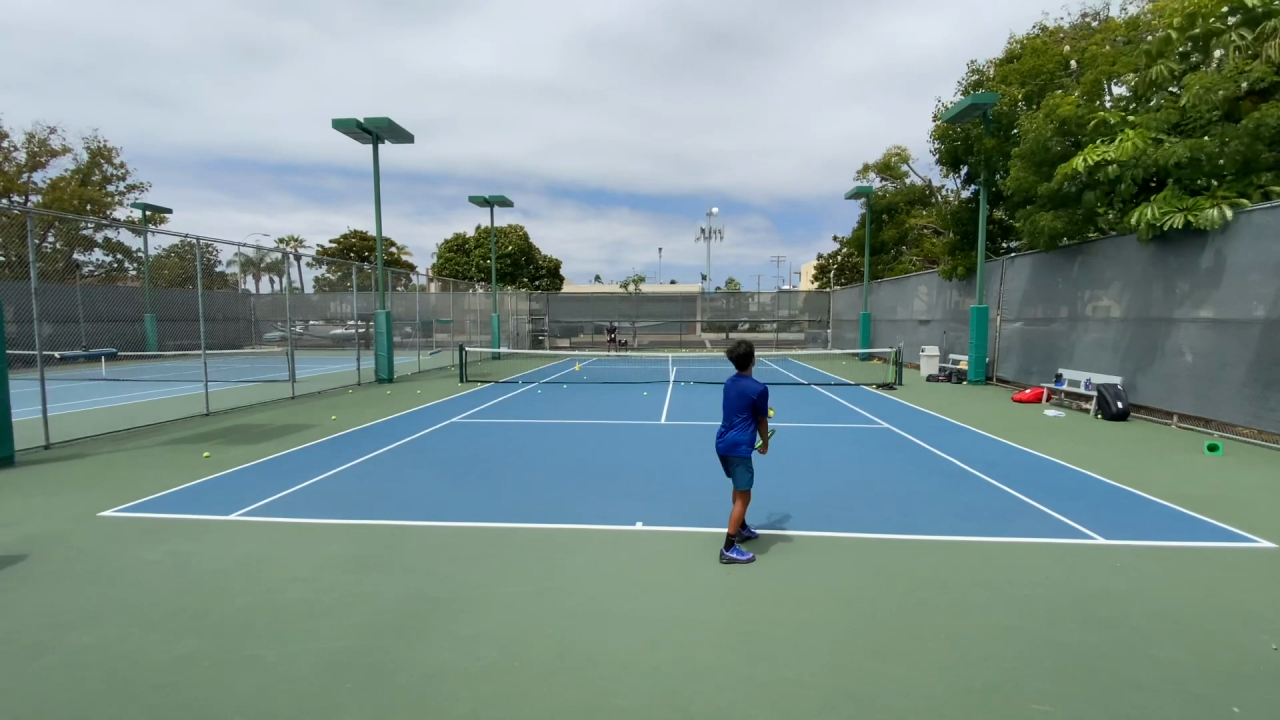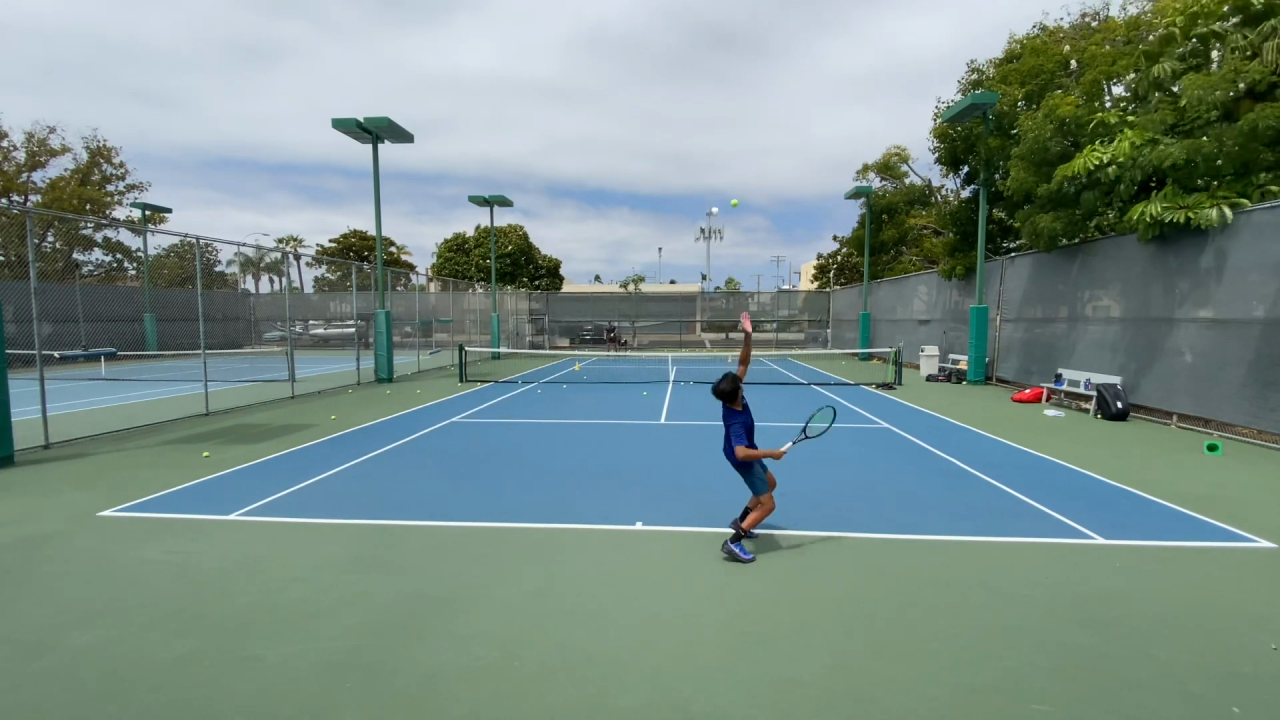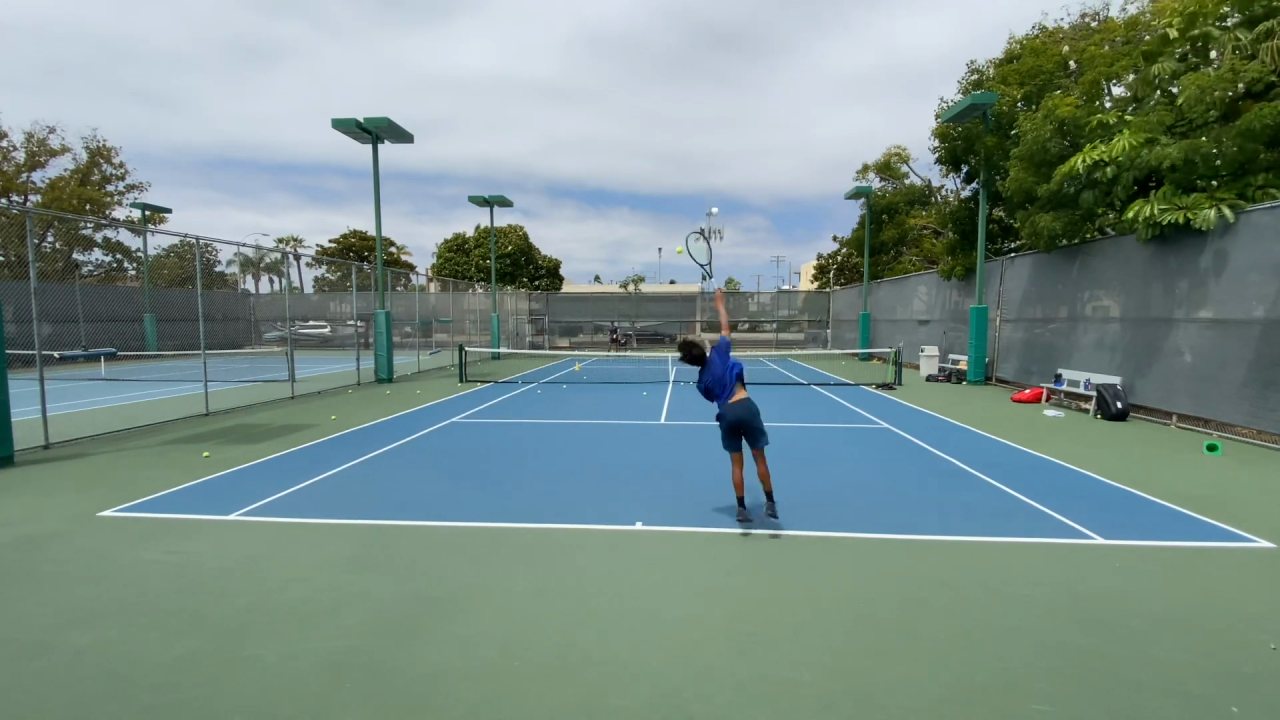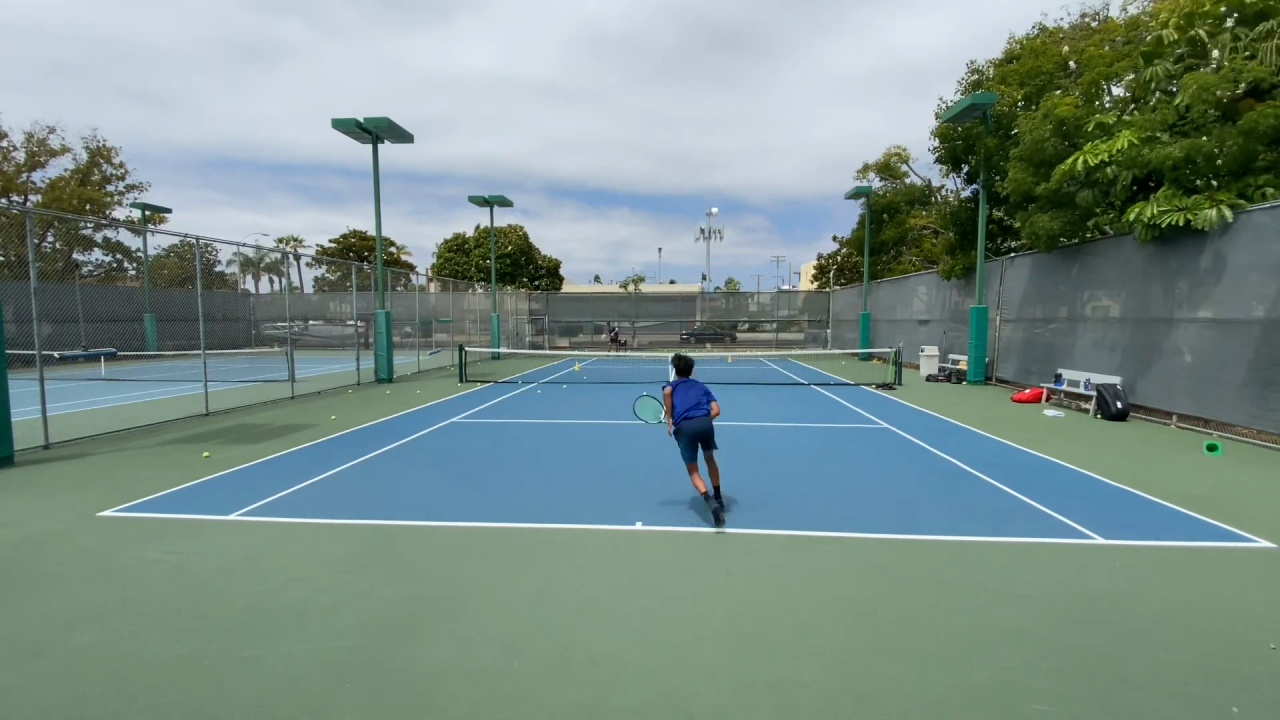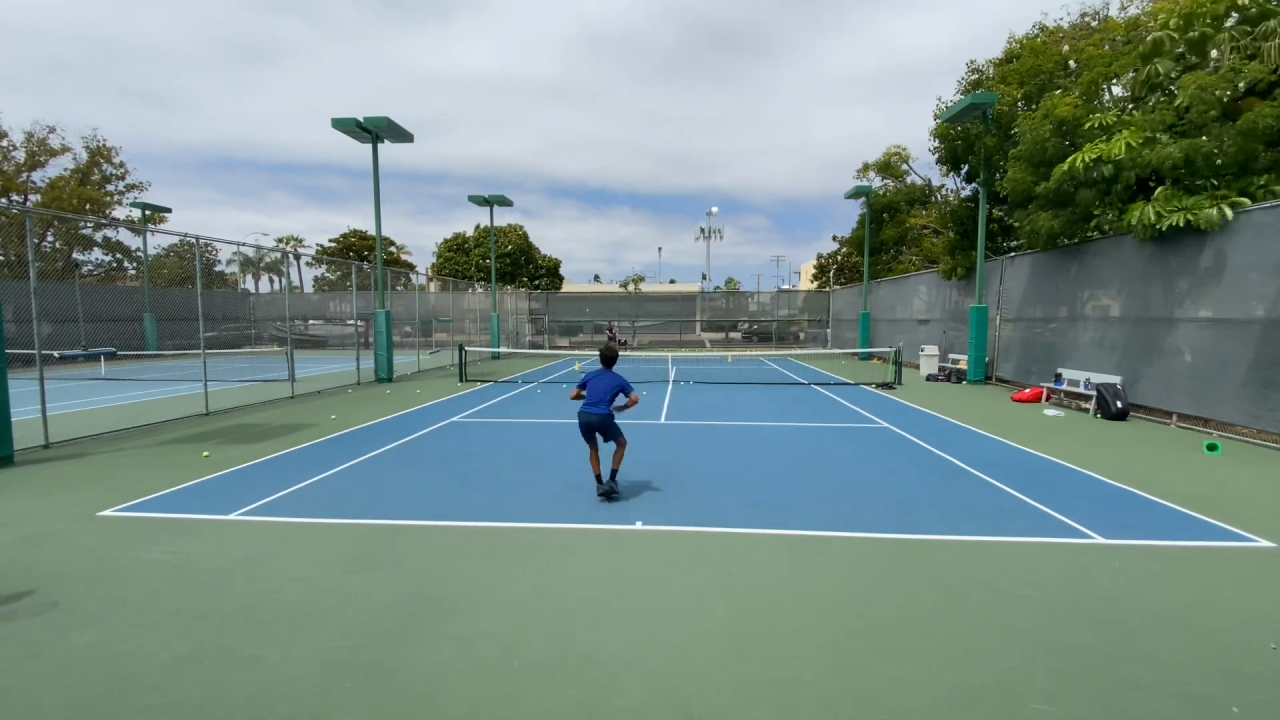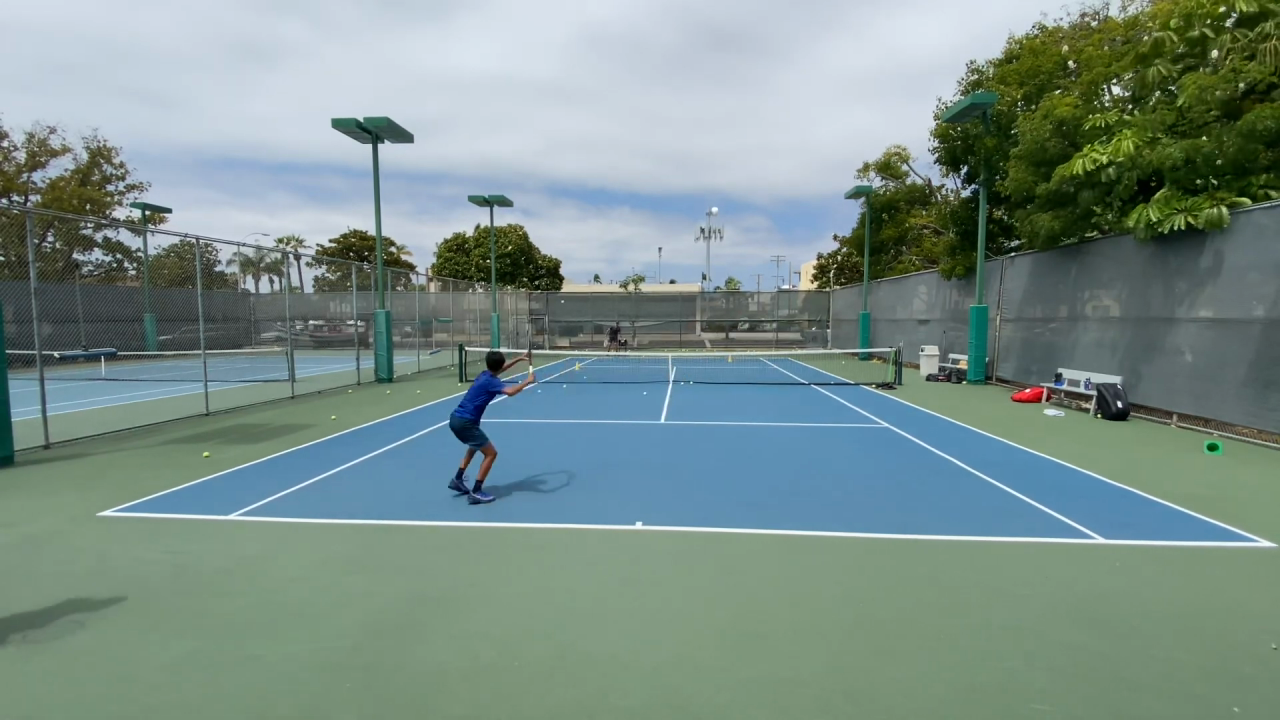
dt=0.5s
person 1, frame 1
left shoulder: (730, 382)
right shoulder: (759, 389)
right elbow: (762, 422)
right wrist: (765, 443)
left hip: (722, 443)
right hip: (739, 447)
left knee: (739, 489)
right knee: (743, 496)
left ankle: (741, 528)
right ankle: (728, 549)
person 1, frame 2
left shoulder: (734, 396)
right shoulder: (735, 420)
left elbow: (743, 363)
right elbow: (741, 454)
left wrist: (747, 335)
right wrist: (771, 453)
left hip: (746, 454)
right hip: (745, 461)
left knee: (770, 483)
right knee: (768, 503)
left ankle: (742, 521)
right ankle: (733, 542)
person 1, frame 3
left shoulder: (702, 383)
right shoulder: (717, 355)
right elbow: (725, 328)
right wrist: (720, 304)
left hip: (727, 415)
right hip: (745, 409)
left knee: (737, 464)
right knee: (759, 460)
left ankle: (741, 509)
right ankle: (769, 502)
person 1, frame 4
left shoulder: (672, 385)
right shoulder: (702, 386)
left elbow: (666, 391)
right elbow: (716, 410)
left wrist: (669, 419)
left hip: (684, 427)
right hip: (705, 425)
left knee: (693, 471)
right knee: (709, 459)
left ankle: (710, 501)
right ankle: (717, 499)
person 1, frame 5
left shoulder: (590, 376)
right shoulder: (619, 379)
left elbow: (573, 396)
right elbow: (635, 399)
right wrist: (623, 407)
left hip: (585, 416)
right hip: (604, 418)
left knee: (593, 448)
right knee: (621, 444)
left ankle: (600, 485)
right ankle: (611, 481)
person 1, frame 6
left shoulder: (485, 375)
right shoulder: (491, 382)
left elbow: (501, 368)
right elbow: (511, 391)
left wrist: (517, 359)
right wrist: (527, 381)
left hip: (457, 419)
right hip: (465, 422)
left knee: (474, 447)
right knee: (491, 453)
left ankle: (457, 479)
right ankle: (476, 492)
